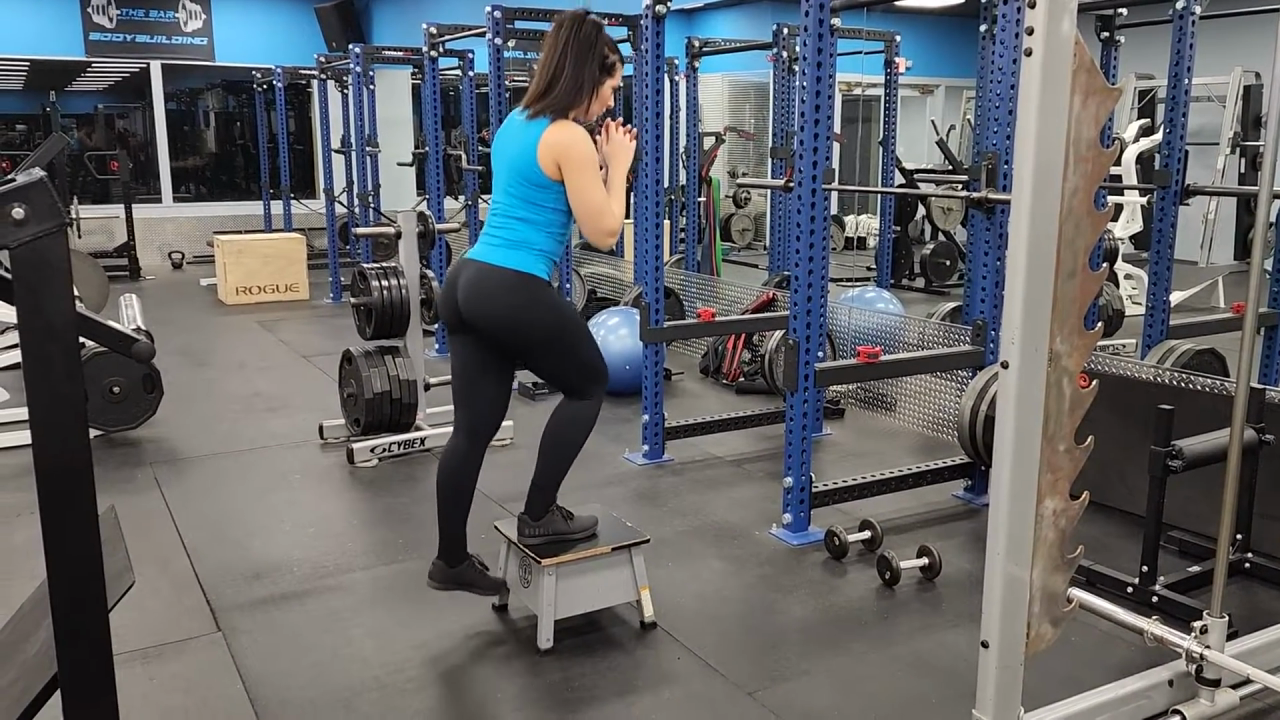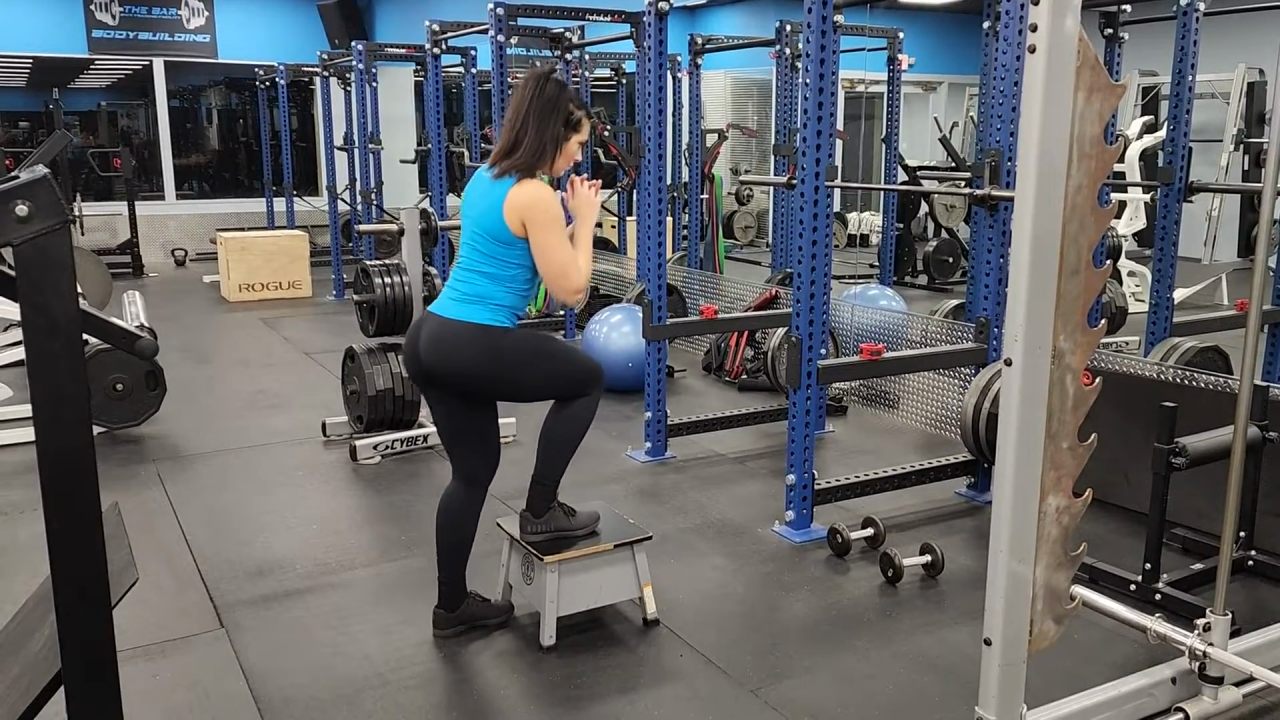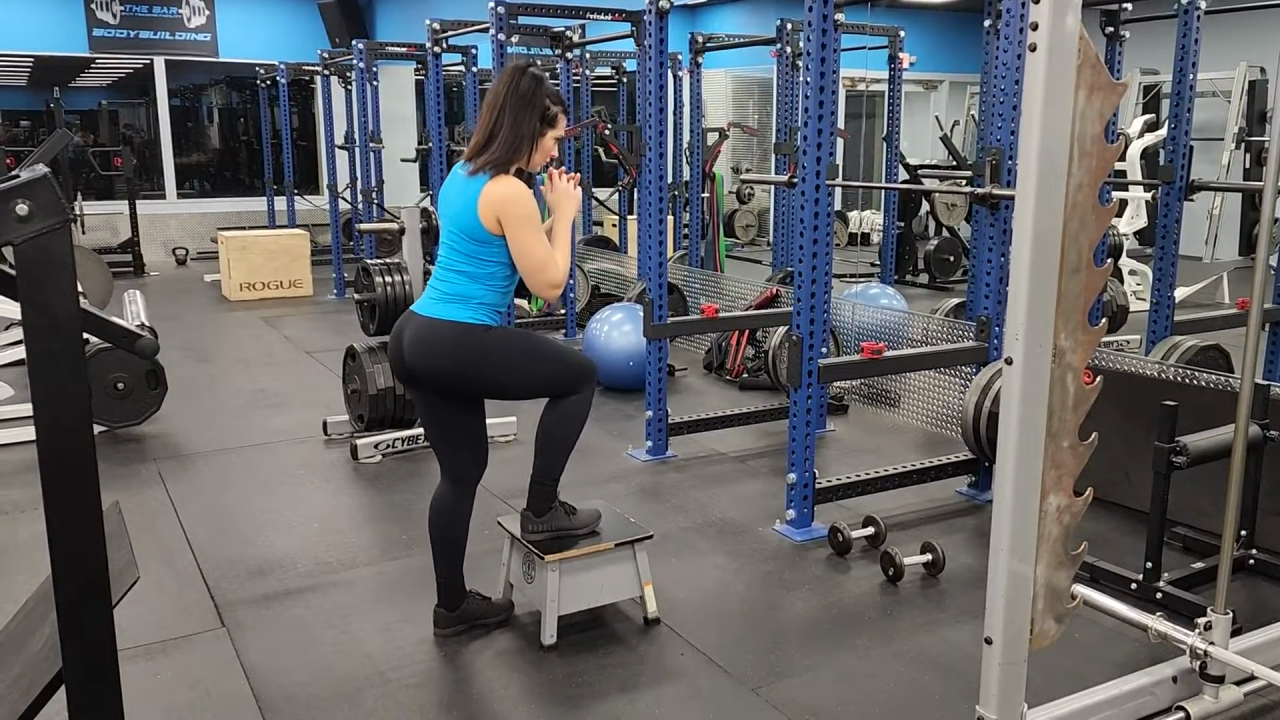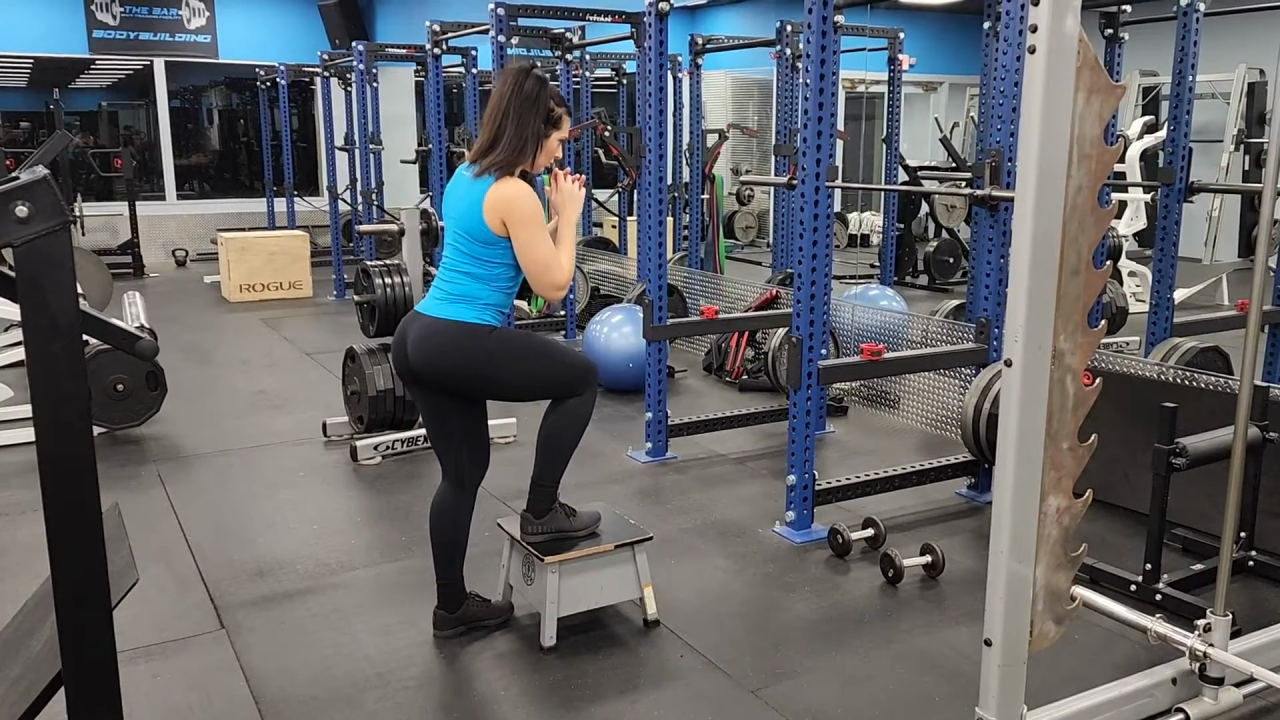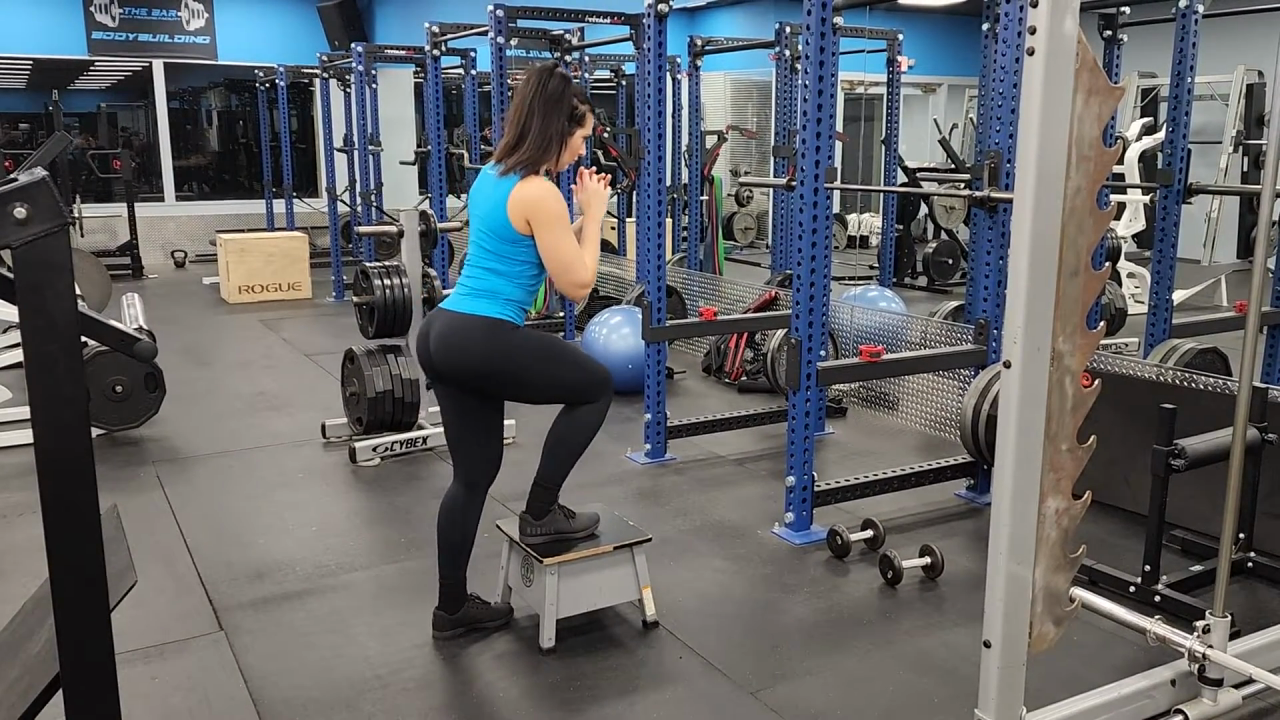
dt=0.4s
person 1, frame 1
left shoulder: (515, 123)
right shoulder: (569, 137)
right elbow: (603, 233)
left wrist: (599, 163)
right wrist: (618, 168)
left hip: (466, 285)
right hip: (514, 293)
left knee: (473, 427)
right knee: (587, 386)
left ankle: (451, 560)
right ankle: (539, 518)
person 1, frame 2
left shoulder: (485, 178)
right shoulder: (534, 195)
right elbow: (570, 290)
left wrist: (568, 217)
right wrist: (585, 221)
left hip: (429, 340)
right hip: (475, 347)
left knee: (472, 471)
right knee: (585, 381)
left ankle: (452, 605)
right ankle: (541, 512)
person 1, frame 3
left shoulder: (462, 175)
right shoulder: (509, 192)
right elbow: (548, 284)
left wrist: (551, 216)
right wrist: (563, 215)
left hip: (415, 340)
right hip: (457, 346)
left knee: (460, 473)
right knee: (579, 376)
left ankle: (452, 605)
right ankle: (542, 509)
person 1, frame 4
left shoulder: (466, 176)
right shoulder: (514, 194)
right elbow: (553, 285)
left wrist: (556, 217)
right wrist: (568, 216)
left hip: (418, 340)
right hip: (461, 346)
left knee: (461, 475)
right knee: (581, 378)
left ankle: (451, 606)
right ankle: (542, 511)
person 1, frame 5
left shoulder: (493, 174)
right shoulder: (538, 193)
right elbow: (576, 284)
left wrist: (579, 217)
right wrist: (593, 214)
left hip: (442, 336)
right hip: (483, 342)
left knee: (472, 474)
right knee: (594, 387)
left ankle: (452, 606)
right ankle: (541, 513)
